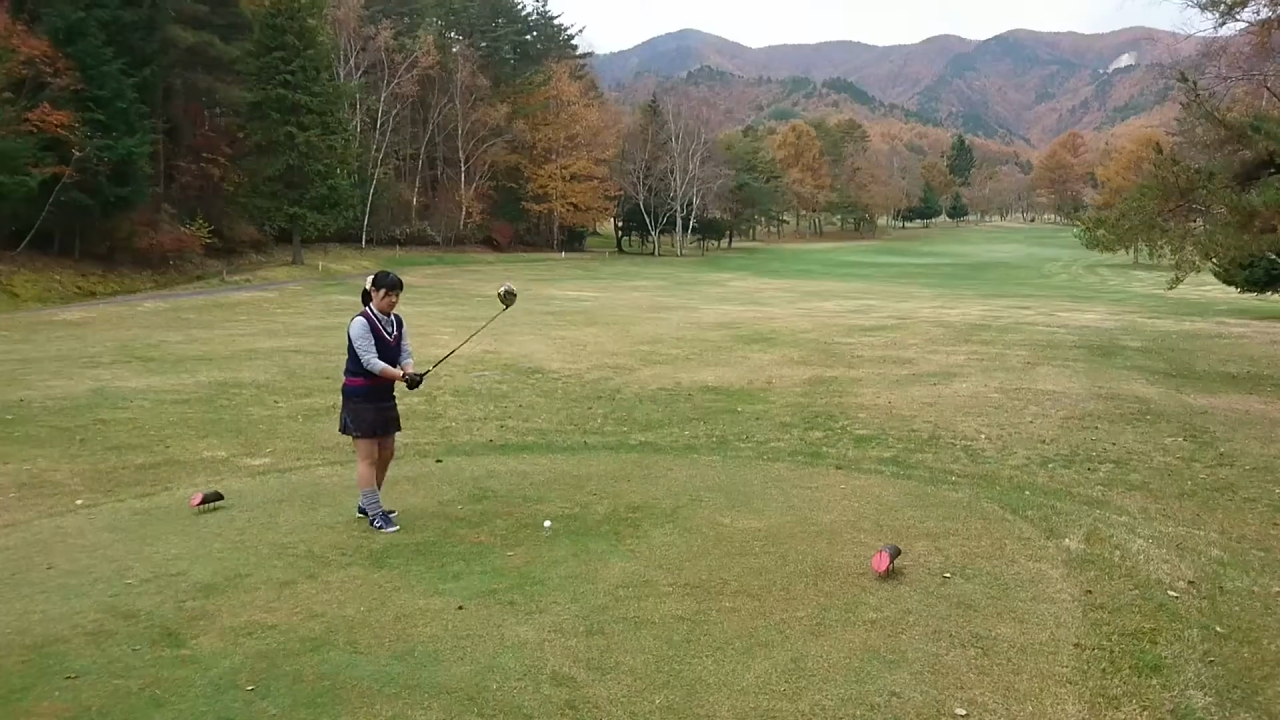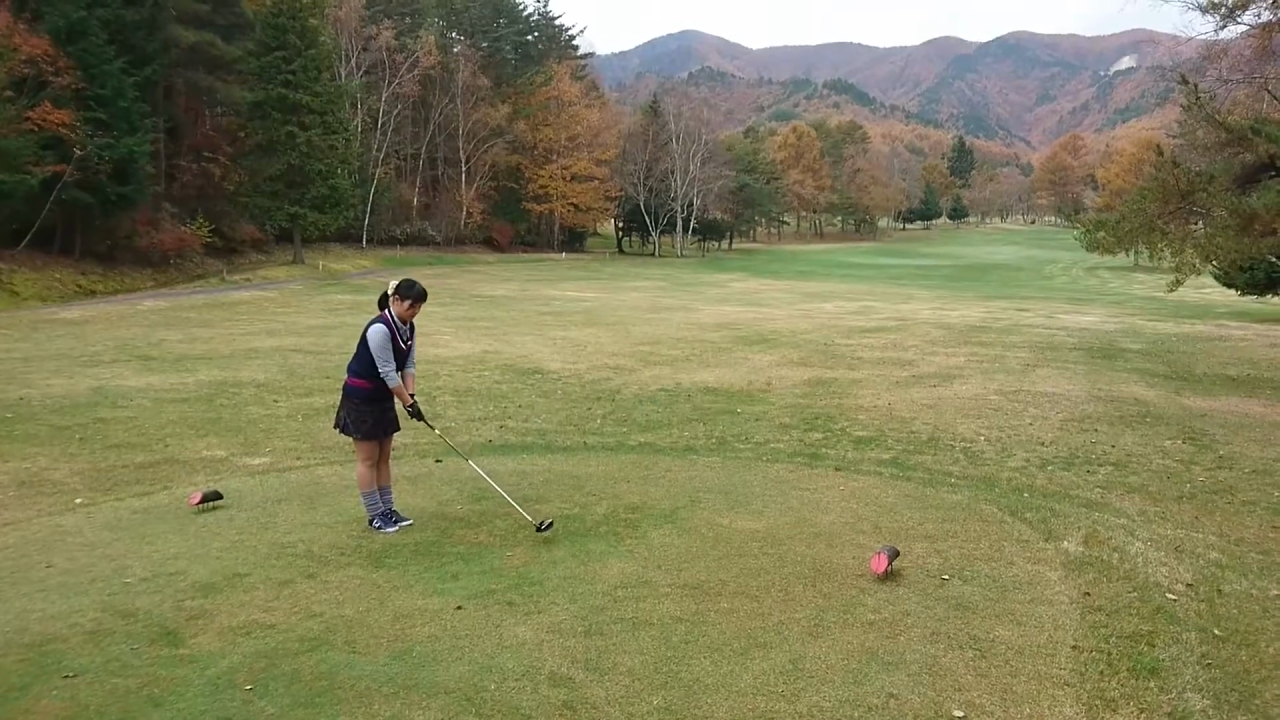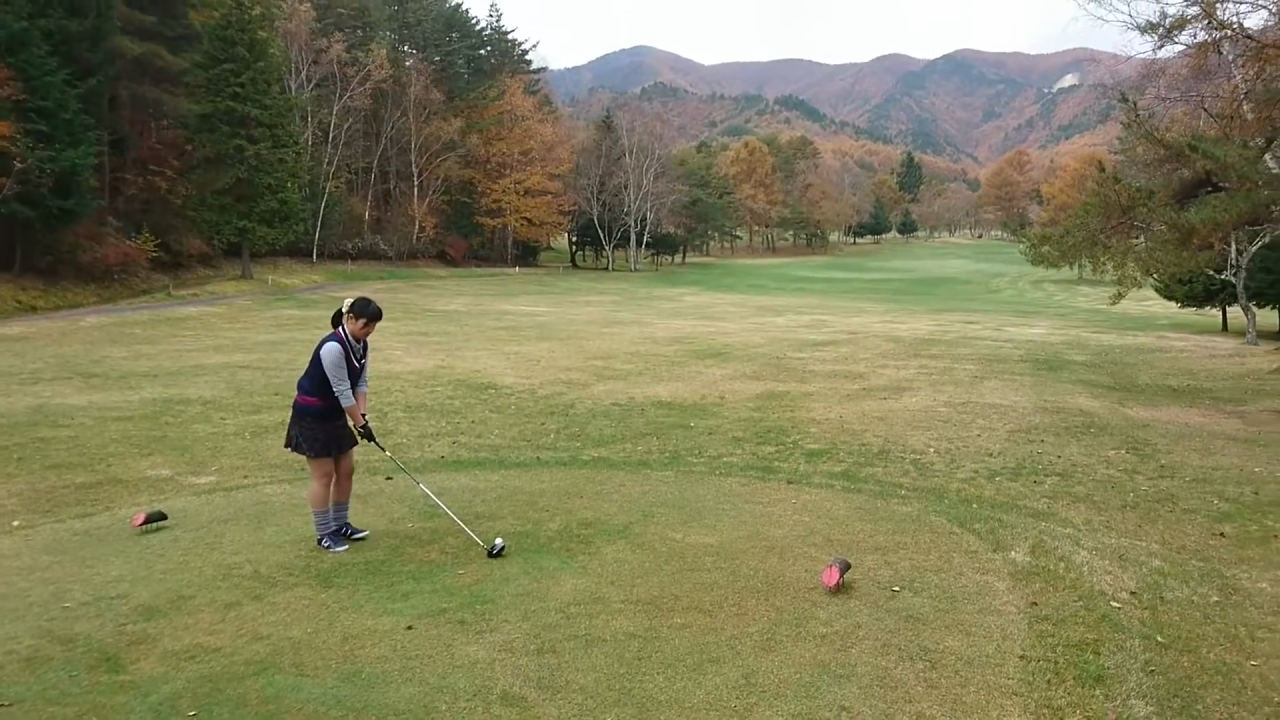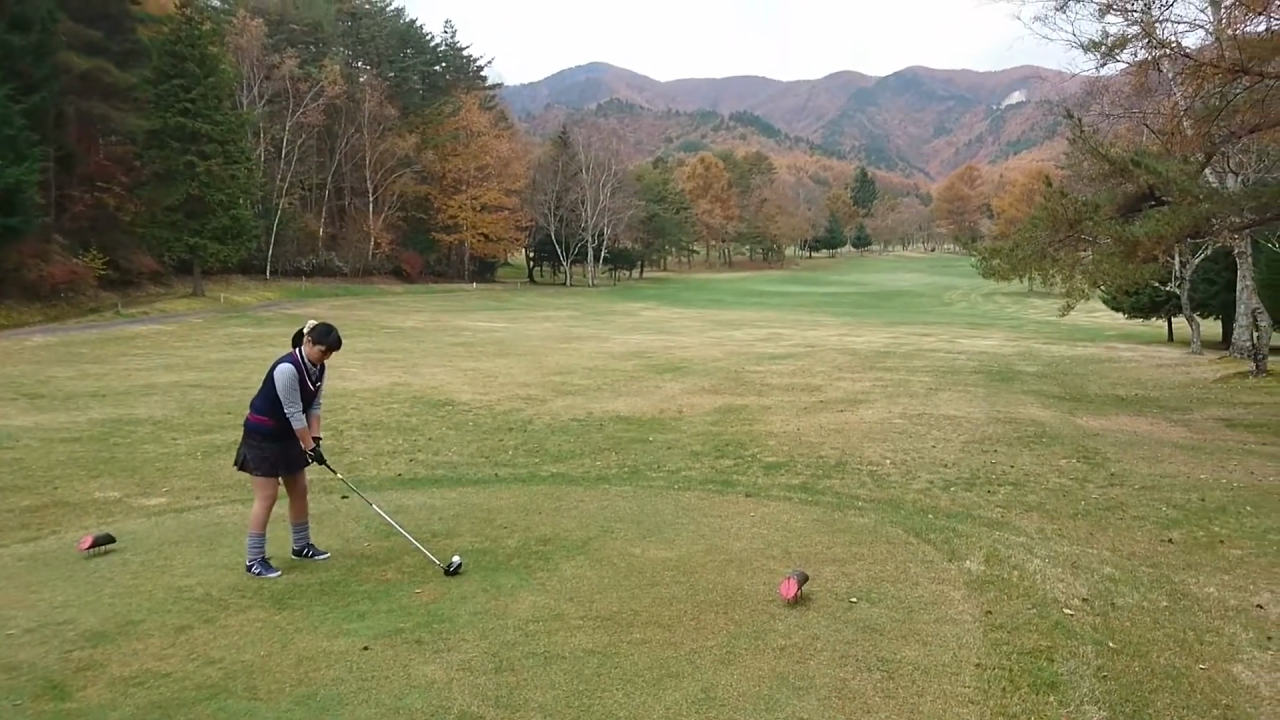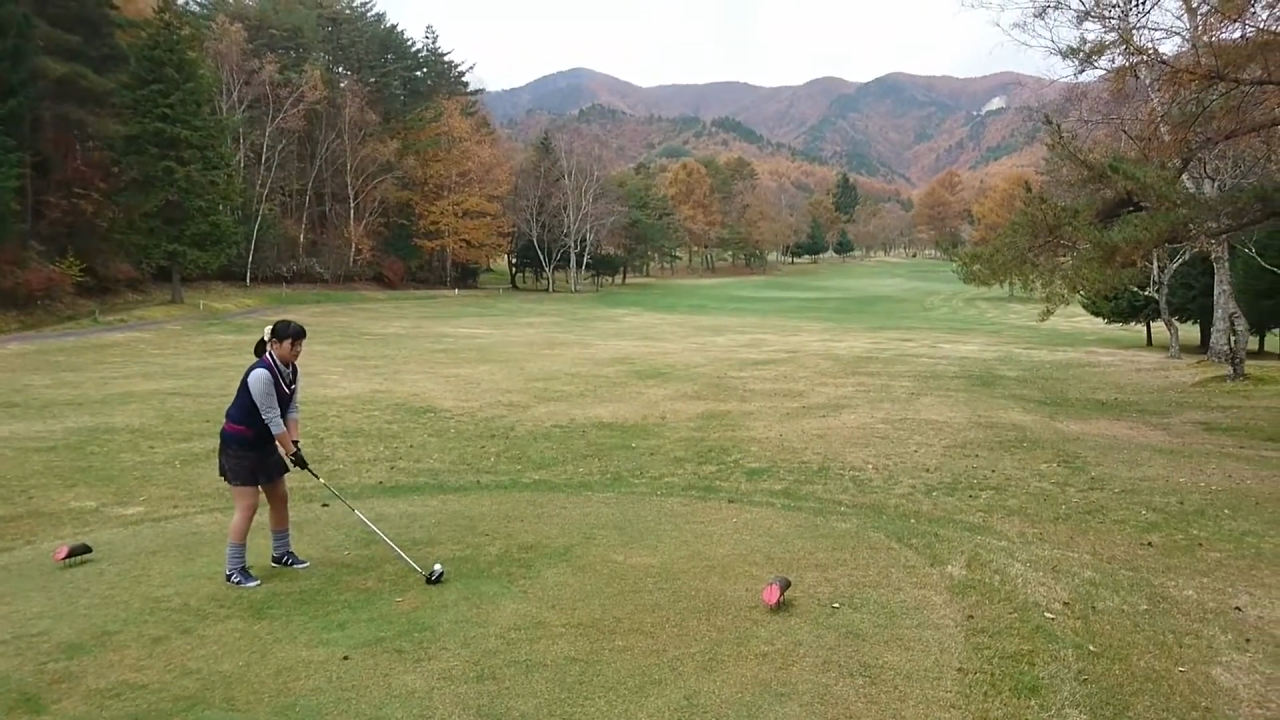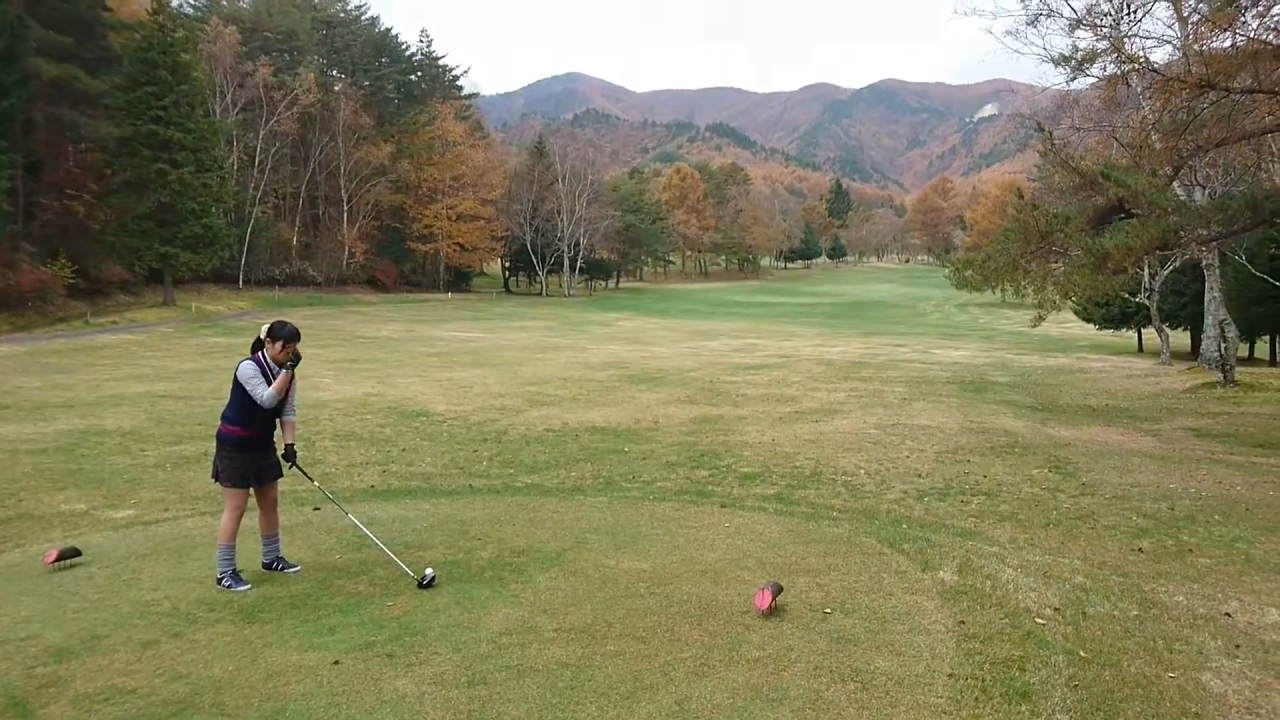
dt=0.7s
person 1, frame 1
left shoulder: (397, 322)
right shoulder: (361, 323)
left elbow: (404, 355)
right elbow: (370, 361)
left wrist: (410, 373)
right wrist: (402, 376)
left hip: (384, 396)
right hip: (361, 397)
left knee: (385, 455)
right knee: (368, 458)
left ankle: (367, 504)
right ankle: (375, 514)
person 1, frame 2
left shoulder: (408, 328)
right shoulder: (379, 329)
left elbow: (408, 365)
right elbow: (388, 372)
left wrist: (411, 395)
right wrist: (408, 402)
left hip: (383, 397)
right hip: (361, 398)
left knee: (383, 457)
right knee: (368, 459)
left ankle: (387, 509)
right ankle: (375, 515)
person 1, frame 3
left shoulder: (361, 345)
right shoulder: (333, 347)
left elbow: (360, 383)
right elbow: (342, 390)
left wrist: (362, 416)
right wrist: (360, 424)
left hip: (334, 414)
right hip: (311, 415)
left knee: (346, 470)
right knee: (324, 475)
left ankle: (340, 524)
right ankle: (324, 534)
person 1, frame 4
left shoulder: (318, 368)
right shoulder: (287, 368)
left elbow: (314, 405)
right elbow: (294, 413)
left wrist: (315, 438)
right wrist: (310, 446)
left hip: (287, 434)
right hip: (262, 435)
left knee: (299, 490)
right knee: (266, 497)
left ankle: (301, 545)
right ankle: (254, 559)
person 1, frame 5
left shoulder: (291, 370)
right shoulder: (261, 374)
left elbow: (290, 410)
right elbow: (272, 418)
left wrist: (294, 443)
right wrist: (292, 452)
left hip: (264, 442)
right hip: (239, 444)
left knee: (279, 498)
right knee: (247, 506)
left ankle: (281, 553)
right ankle: (234, 569)
person 1, frame 6
left shoulder: (285, 370)
right shoulder: (248, 367)
left elbow: (288, 411)
right elbow: (267, 400)
left wrist: (289, 444)
right wrist: (286, 369)
left hip: (263, 444)
right hip: (235, 445)
left knee: (269, 502)
right knee: (235, 509)
left ankle: (271, 558)
right ankle: (225, 572)
